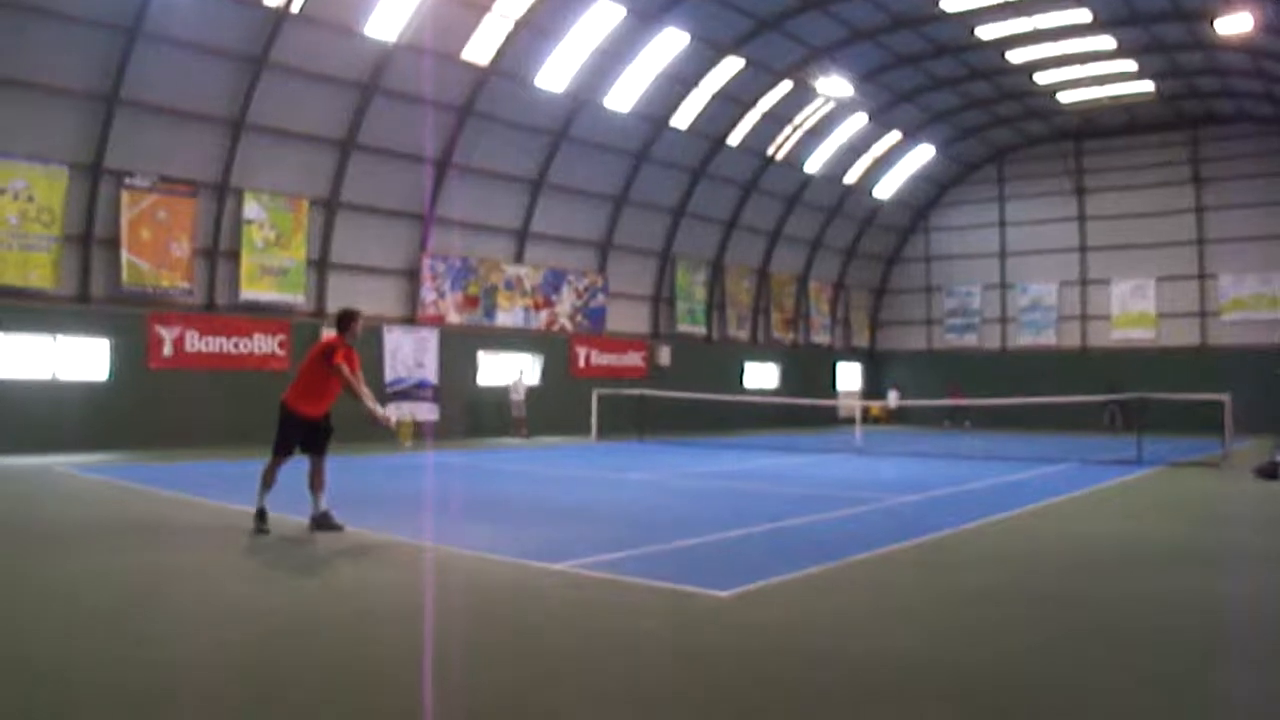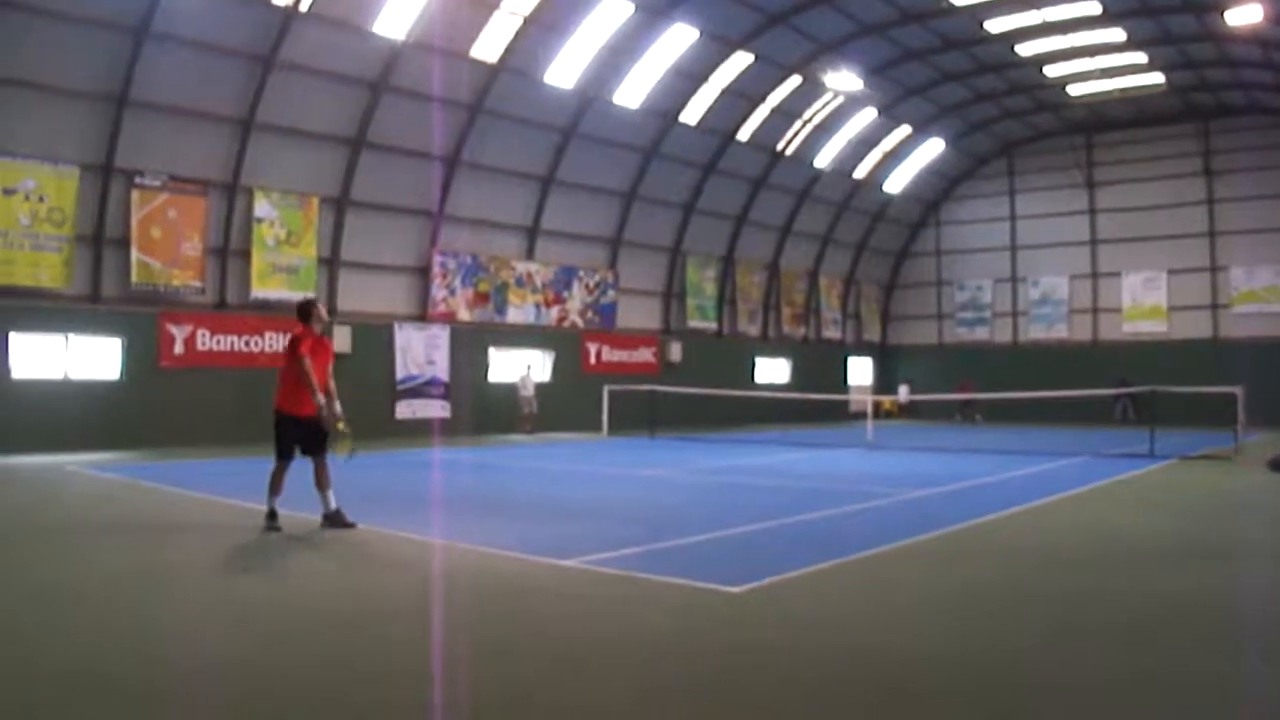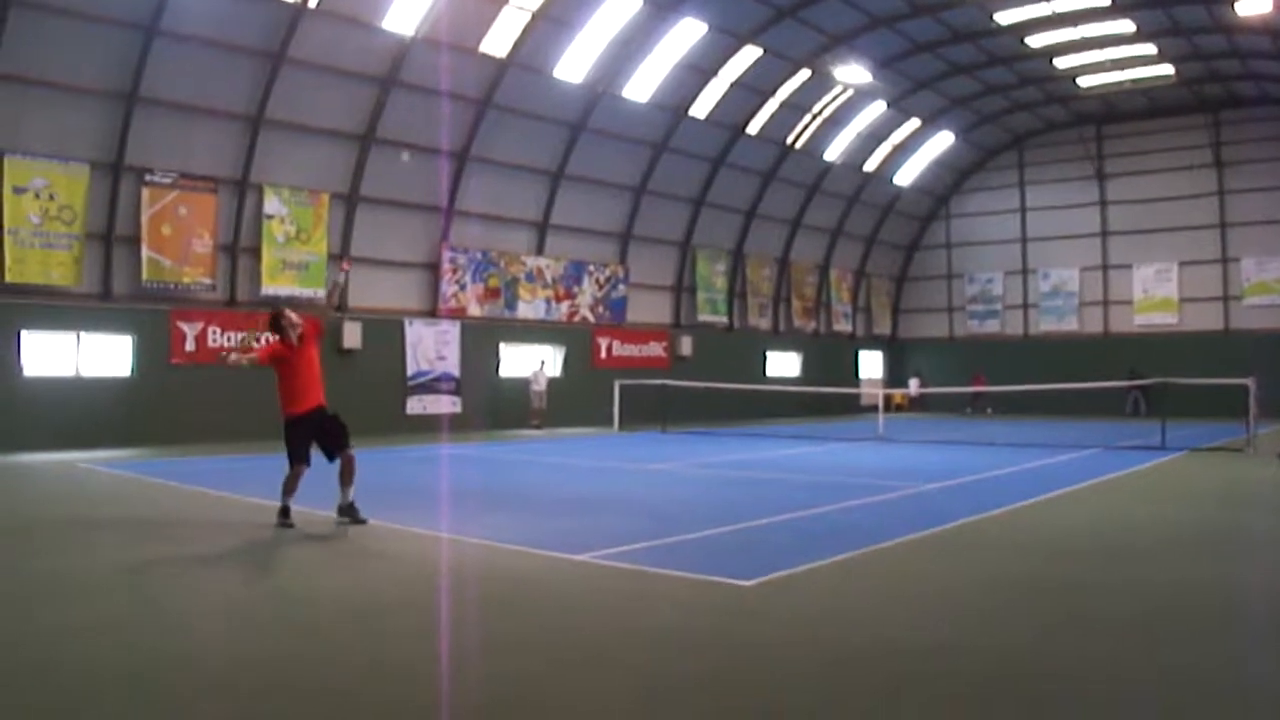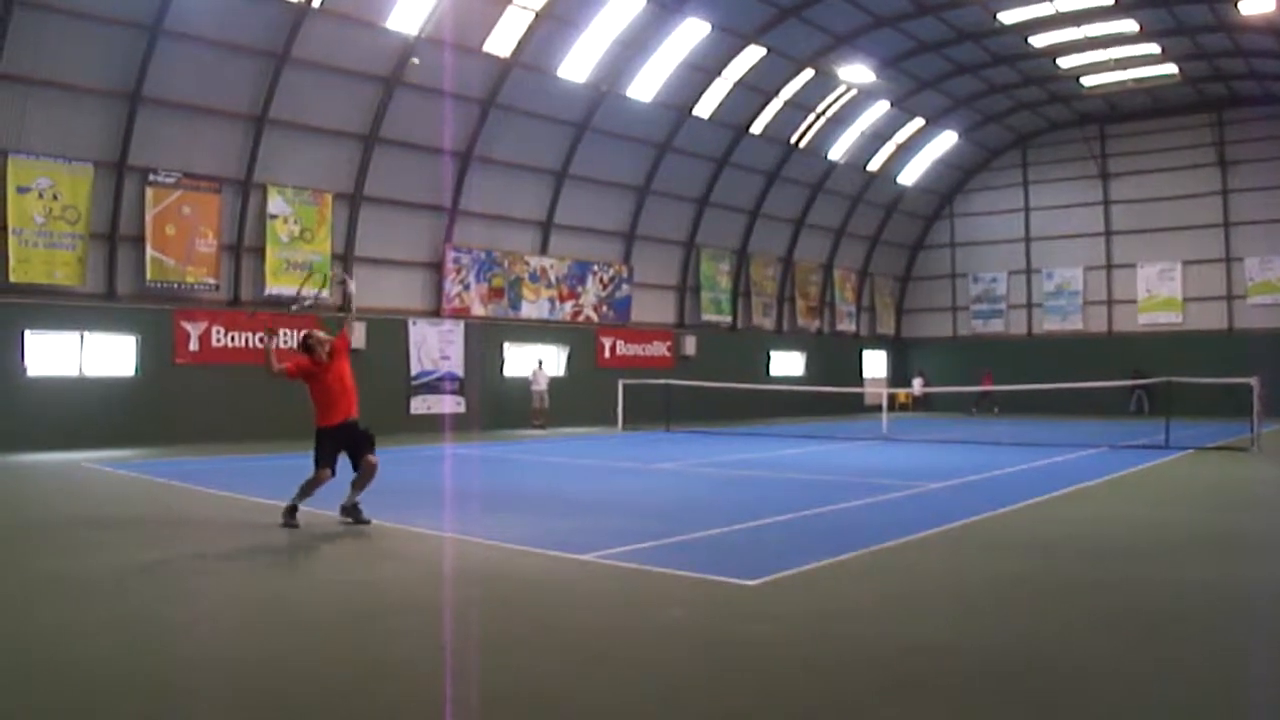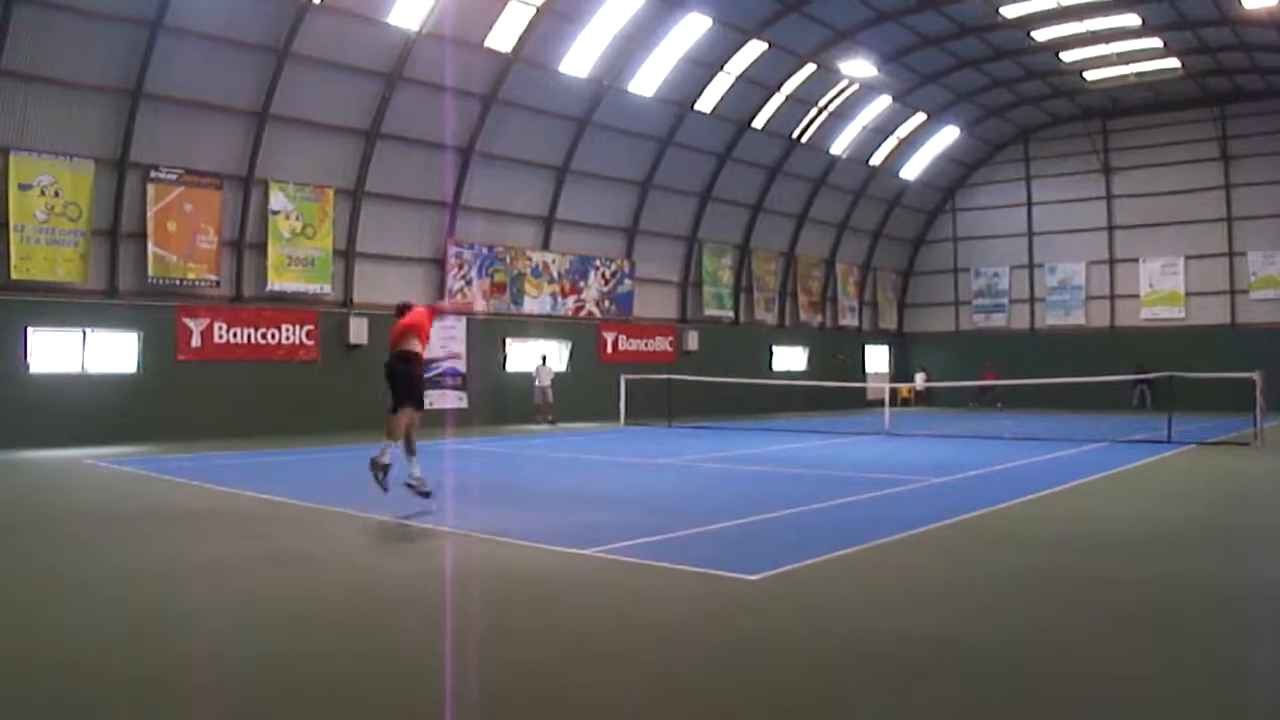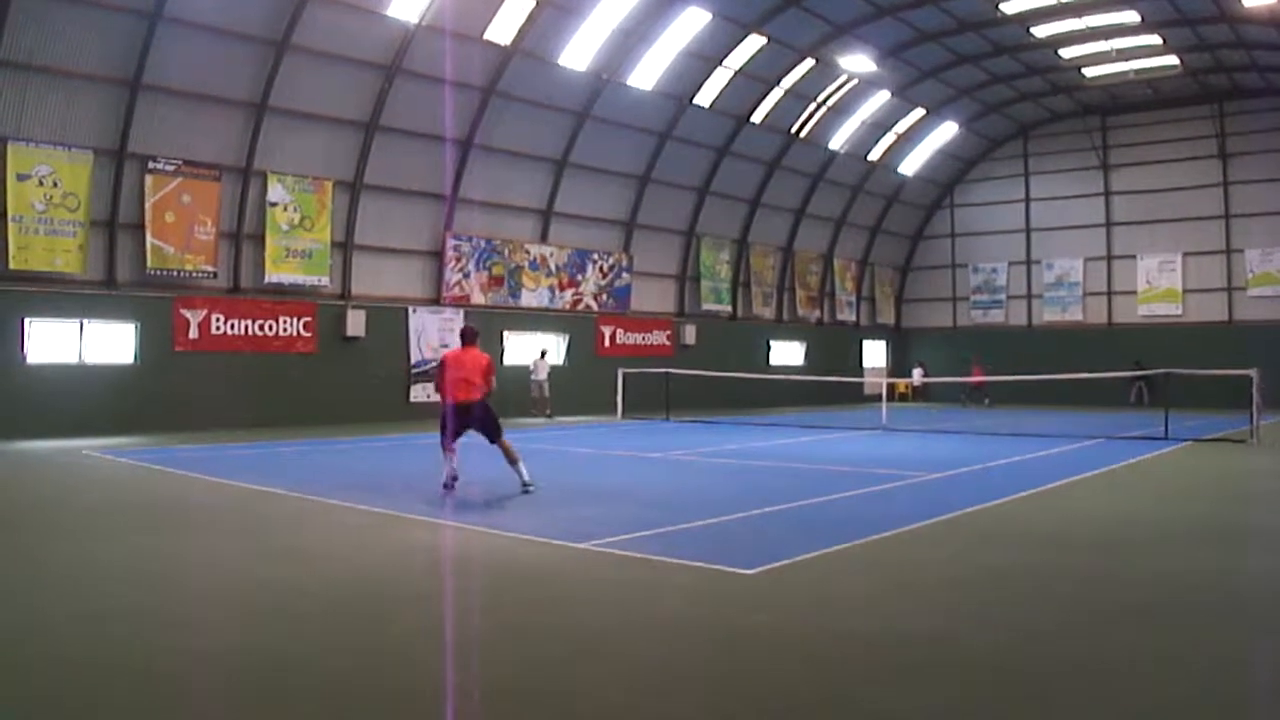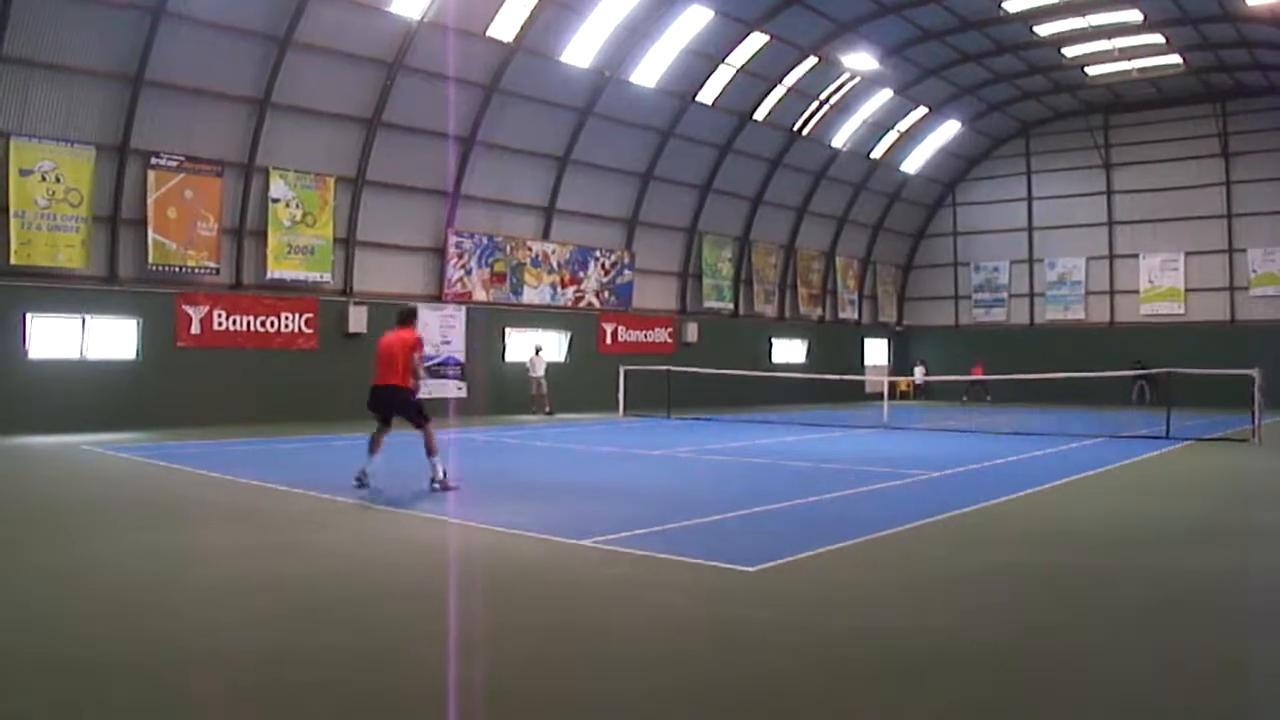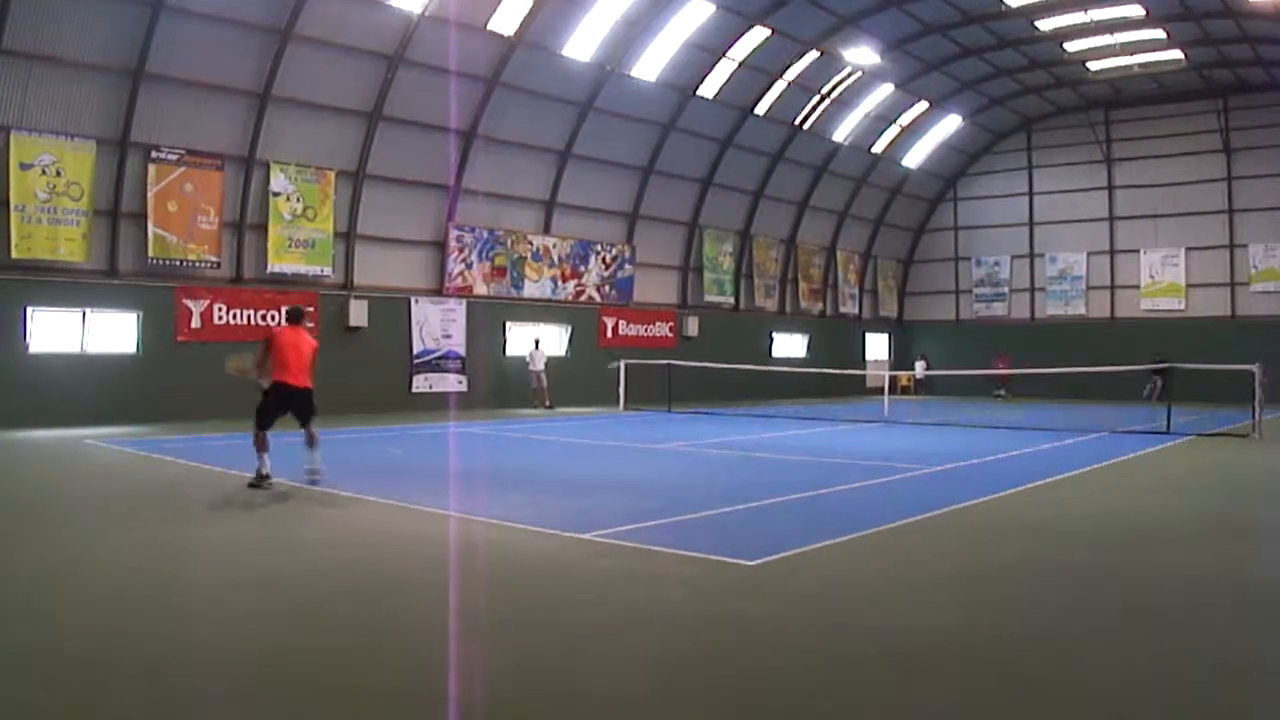
dt=0.5s
person 1, frame 1
left shoulder: (350, 353)
right shoulder: (332, 346)
left elbow: (360, 384)
right elbow: (348, 382)
left wrist: (380, 411)
right wrist: (372, 408)
left hip: (318, 414)
right hip: (295, 410)
left knee: (318, 460)
right knee: (279, 459)
left ankle: (319, 513)
right ankle: (261, 510)
person 1, frame 2
left shoulder: (325, 343)
right shoulder: (300, 337)
left elbow: (329, 377)
right elbow: (307, 372)
left wrist: (336, 407)
right wrist: (320, 401)
left hip: (311, 412)
right hip: (289, 412)
left knee: (321, 460)
right knee: (284, 463)
left ankle: (330, 511)
right ankle: (271, 512)
person 1, frame 3
left shoulder: (310, 335)
right shoulder: (277, 350)
left elbow: (329, 306)
right elbow: (249, 359)
left wrist: (340, 278)
right wrist: (234, 358)
left hip: (320, 410)
right hip: (296, 417)
left knee: (348, 456)
right knee: (299, 468)
left ankle: (346, 504)
right ankle: (285, 508)
person 1, frame 4
left shoulder: (339, 351)
right shoulder: (306, 365)
left elbow: (349, 319)
right elbow: (275, 369)
left wrist: (350, 293)
right wrist: (271, 344)
left hip: (351, 424)
right hip: (328, 429)
left knee: (370, 463)
right knee: (322, 475)
left ankle: (350, 504)
right ankle: (292, 507)
person 1, frame 5
left shoulder: (398, 328)
right shoulder: (421, 313)
right elbow: (442, 307)
left hip: (396, 364)
right hip: (408, 364)
left knee: (410, 422)
right knee: (408, 411)
left ankle: (414, 475)
right ankle: (382, 459)
person 1, frame 6
left shoulder: (447, 357)
right shoulder: (484, 358)
left elbow: (439, 386)
right elbow: (491, 388)
left hip: (453, 406)
right hip: (476, 405)
left knee: (447, 441)
right knee: (501, 441)
left ankle: (451, 472)
right ankle: (525, 480)
person 1, frame 7
left shoulder: (384, 338)
right shoulder: (415, 338)
right elbow: (415, 367)
right wrist: (416, 385)
left hip: (379, 390)
right hip: (400, 390)
left knee: (382, 428)
right knee: (427, 428)
left ankle: (364, 472)
right ankle: (438, 477)
person 1, frame 8
left shoulder: (275, 334)
right shoulder: (311, 342)
left elbow: (261, 362)
left wrist: (258, 377)
left hip: (280, 387)
right hip: (304, 390)
left knee: (260, 428)
right knee: (308, 427)
left ankle: (264, 473)
right ankle: (313, 468)
